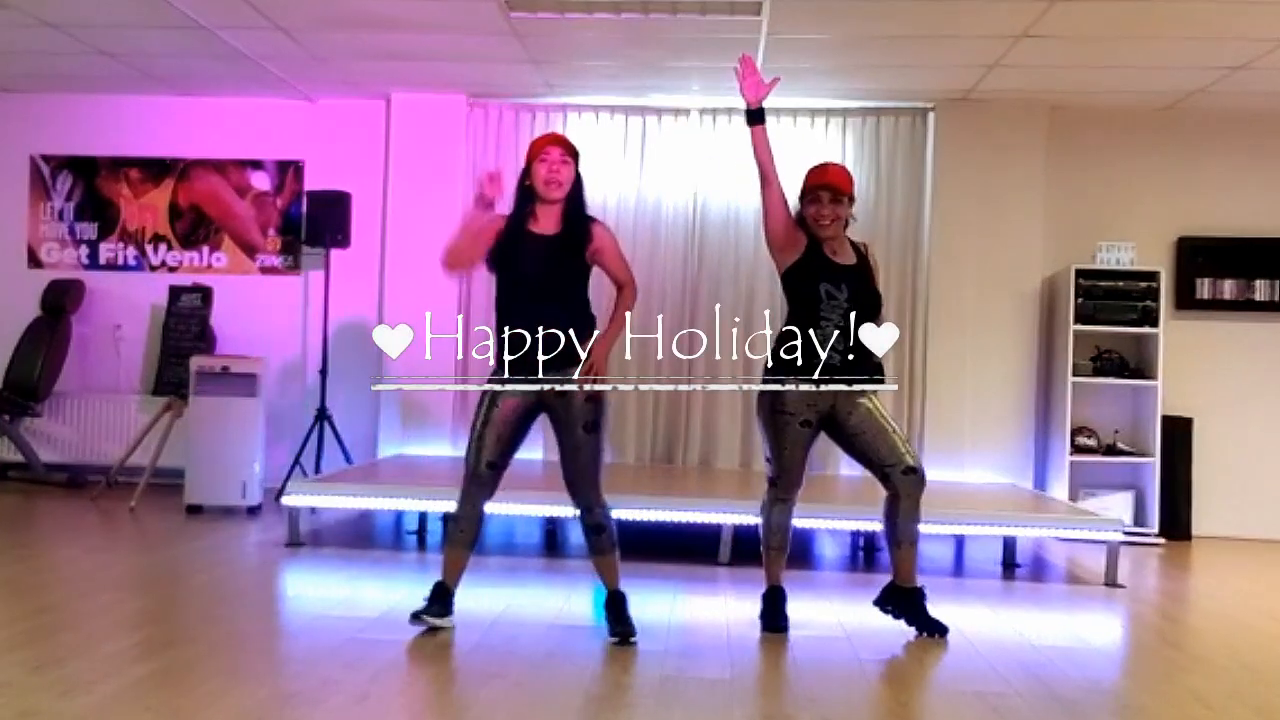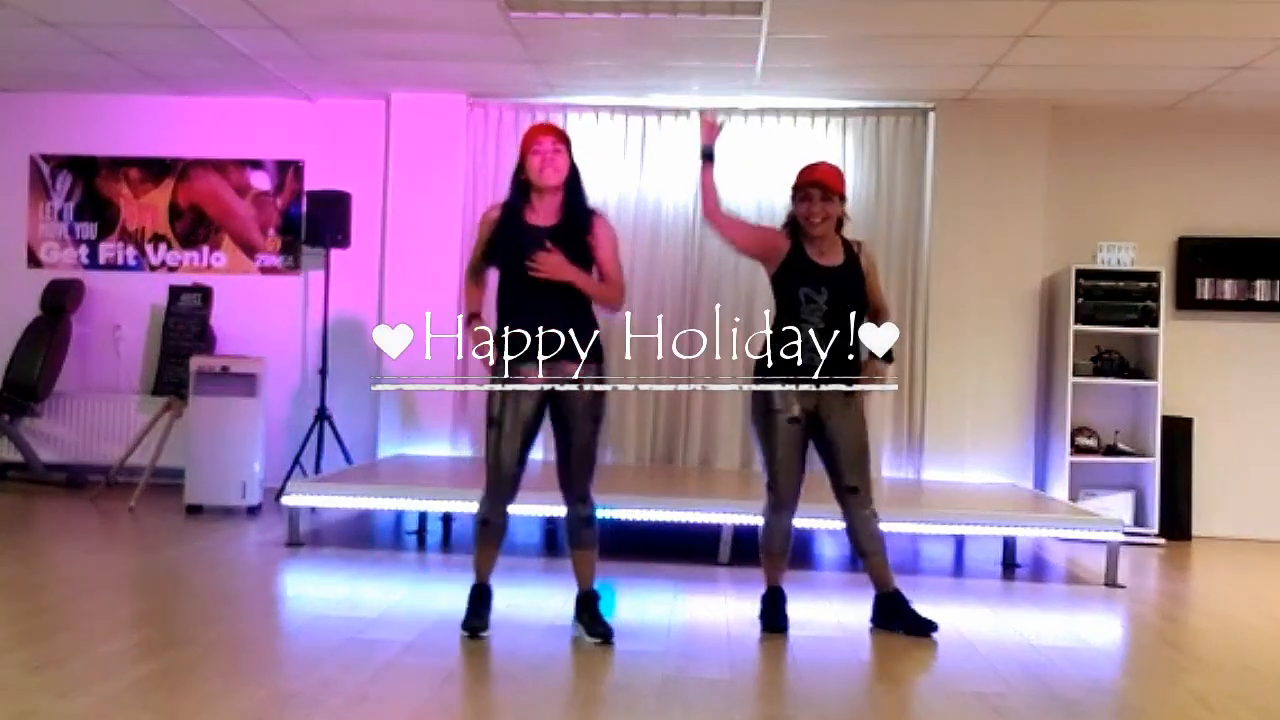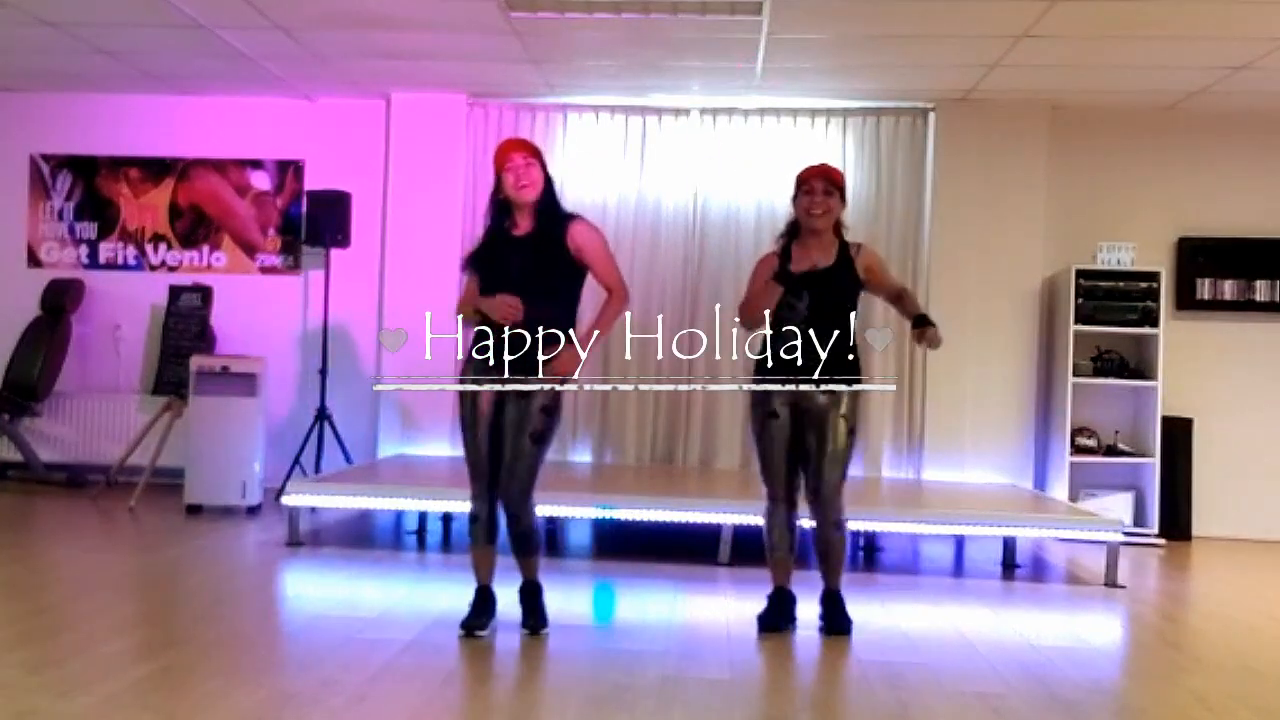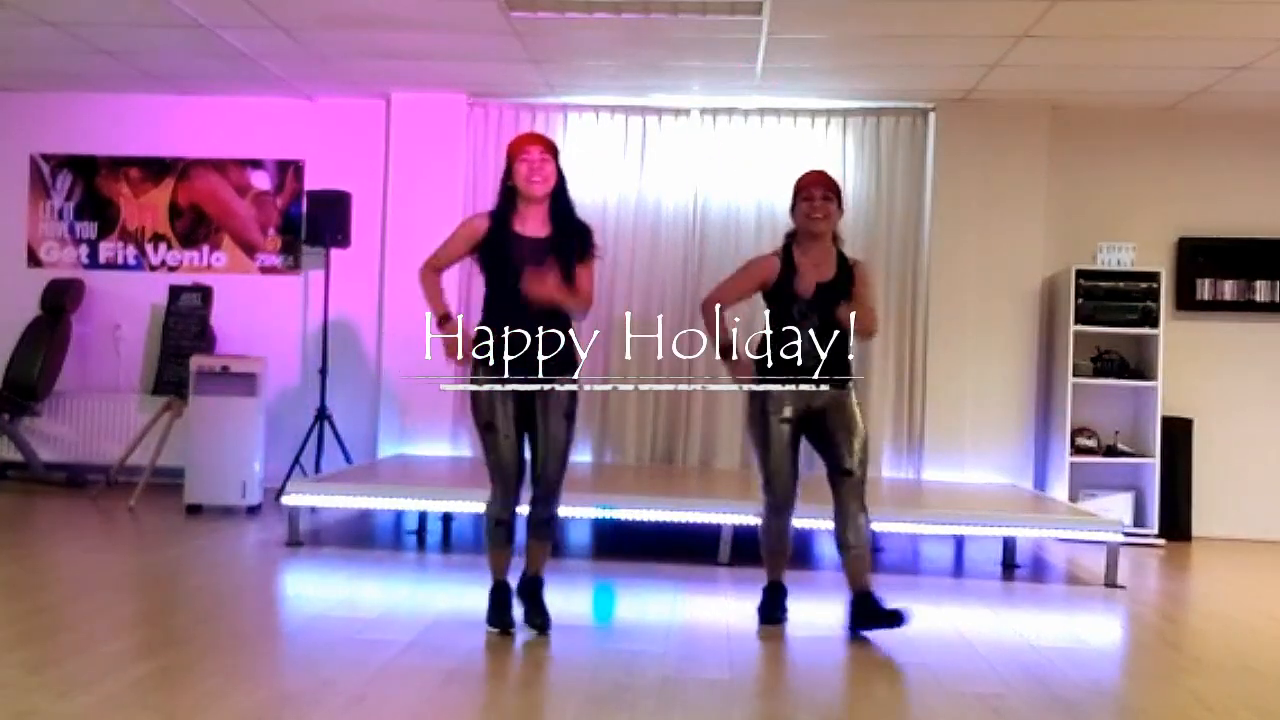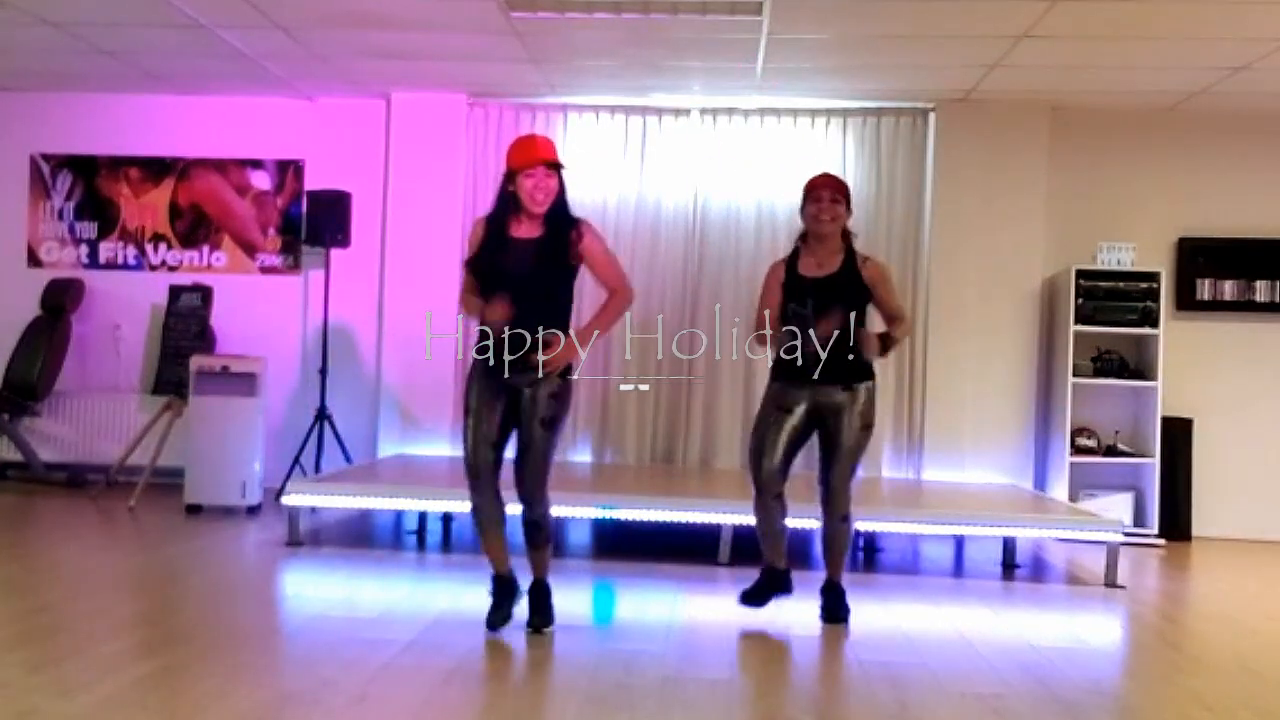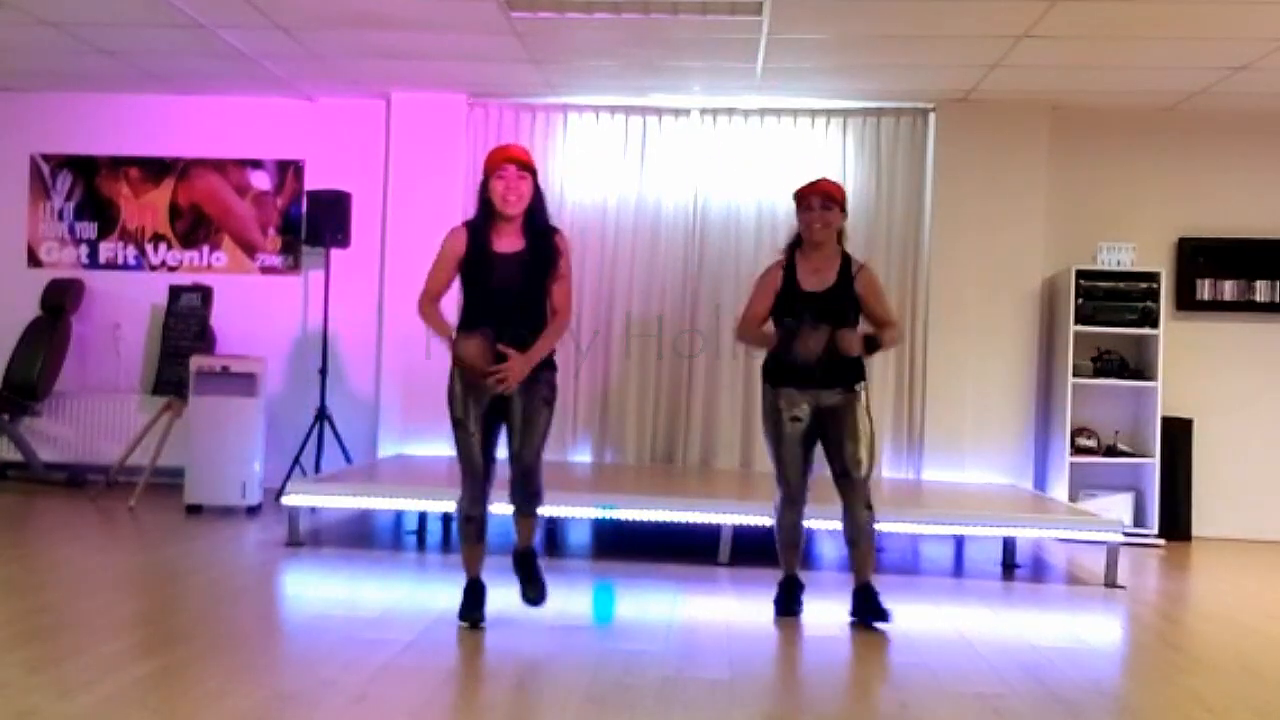
dt=0.5s
person 1, frame 1
left shoulder: (592, 233)
right shoulder: (505, 229)
left elbow: (627, 290)
right elbow: (453, 263)
left wrist: (604, 342)
right wrist: (482, 207)
left hip: (574, 377)
right hip: (513, 376)
left knee: (587, 493)
right knee: (476, 483)
left ankle: (615, 599)
right ankle: (443, 595)
person 1, frame 2
left shoulder: (592, 225)
right shoulder: (499, 219)
left elbow: (615, 297)
right elbow: (475, 274)
left wrist: (571, 274)
right wrist: (476, 321)
left hip: (579, 364)
right hip: (517, 364)
left knee: (576, 487)
right knee: (501, 483)
left ankle: (587, 601)
right ankle: (481, 589)
person 1, frame 3
left shoulder: (574, 230)
right shoulder: (491, 237)
left elbow: (617, 295)
right elbow: (465, 305)
left wrist: (579, 349)
right wrist: (486, 304)
left hip: (538, 377)
right hip: (484, 370)
left knee: (515, 491)
right knee: (483, 488)
left ankle: (531, 588)
right ankle: (483, 597)
person 1, frame 4
left shoulder: (575, 235)
right shoulder: (484, 226)
left elbow: (582, 305)
right elbow: (430, 271)
left wrist: (555, 294)
right wrist: (447, 323)
left hip: (554, 371)
right hip: (496, 368)
left knee: (549, 484)
right knee: (506, 484)
left ankle: (533, 584)
right ankle: (499, 587)
person 1, frame 5
left shoulder: (576, 234)
right shoulder: (485, 230)
left elbow: (620, 294)
right elbow: (468, 295)
left wrist: (575, 341)
right wrist: (483, 312)
left hip: (547, 376)
right hip: (492, 369)
left knee: (532, 486)
right knee: (480, 478)
left ankle: (541, 587)
right ankle: (502, 579)
person 1, frame 6
left shoulder: (552, 243)
right shoulder: (464, 238)
left elbow: (561, 316)
right elbow: (428, 302)
left wrist: (529, 360)
right wrist: (454, 340)
left hip: (532, 374)
right hip: (472, 375)
left knee: (526, 468)
right knee: (475, 482)
left ankle: (525, 550)
right ankle: (473, 585)
person 2, frame 1
left shoulder: (864, 256)
right shoulder: (792, 246)
right elbow: (768, 179)
left wrist: (871, 373)
right wrist: (755, 111)
left hip: (851, 390)
right hip: (793, 387)
left knee: (907, 477)
right knee: (783, 489)
left ankle: (903, 591)
right ankle: (774, 595)
person 2, frame 2
left shoulder: (859, 256)
right shoulder: (780, 247)
left elbow: (878, 312)
right elbow: (716, 216)
left wrist: (878, 355)
right wrist: (708, 151)
left hip: (839, 390)
right hip: (782, 385)
left knee: (857, 495)
right knee: (783, 495)
left ankle: (889, 601)
right ankle: (773, 596)
person 2, frame 3
left shoulder: (859, 258)
right shoulder: (772, 263)
left elbow: (896, 291)
right elbow: (747, 319)
left wrist: (921, 321)
right wrist: (776, 289)
left hip: (833, 389)
right hip: (775, 386)
left knee: (825, 497)
right knee: (779, 493)
left ankle: (833, 597)
right ankle: (780, 597)
person 2, frame 4
left shoulder: (853, 272)
right shoulder: (772, 265)
left elbow: (868, 328)
right elbow: (712, 305)
left wrist: (821, 297)
right wrist: (730, 353)
left hip: (833, 391)
right hip: (777, 389)
left knee: (851, 490)
right knee: (779, 497)
left ankle: (862, 601)
right ankle: (774, 588)
person 2, frame 5
left shoulder: (865, 266)
right shoulder: (783, 270)
left elbow: (899, 320)
right elbow: (764, 329)
left wrist: (881, 342)
right wrist: (808, 334)
left hip: (849, 390)
right hip: (792, 386)
left knee: (836, 492)
right knee: (765, 473)
left ankle: (833, 587)
right ankle: (774, 570)
person 2, frame 6
left shoulder: (859, 274)
right shoulder: (779, 273)
left elbow: (892, 330)
right elbow: (746, 330)
left wrist: (866, 343)
right wrist: (788, 342)
left hip: (845, 392)
right hip: (788, 391)
left knee: (856, 486)
right knee: (792, 492)
left ankle: (865, 590)
right ankle: (790, 581)
